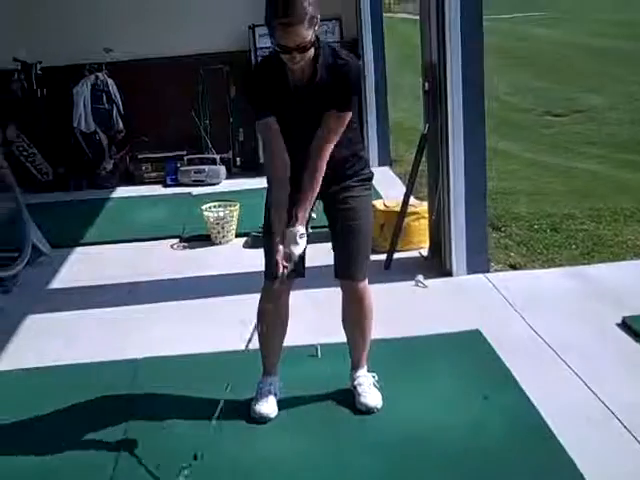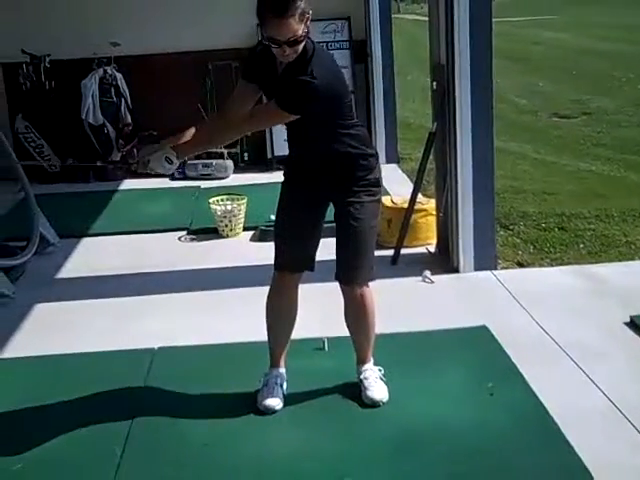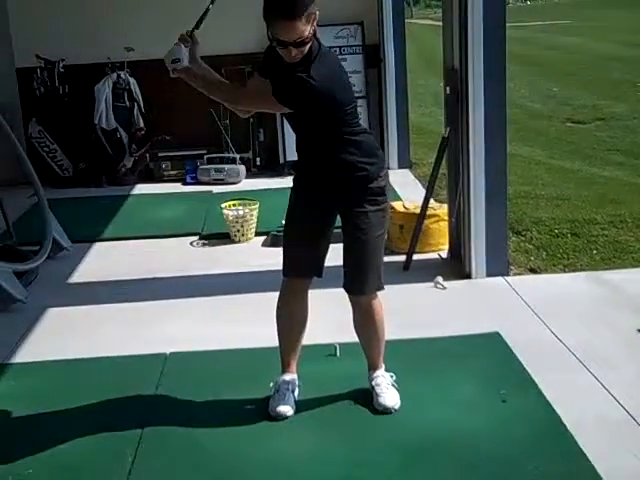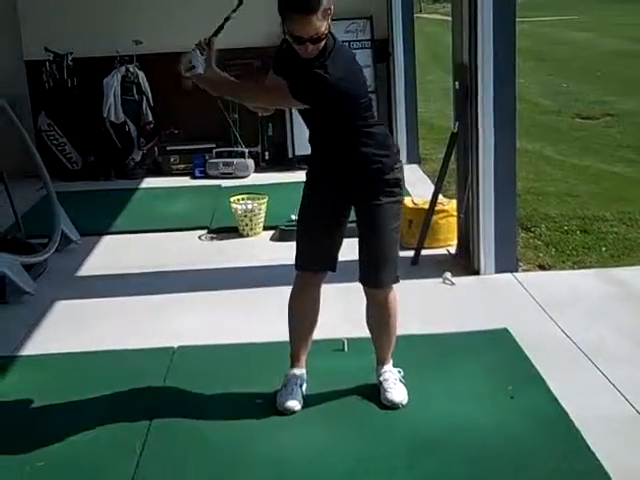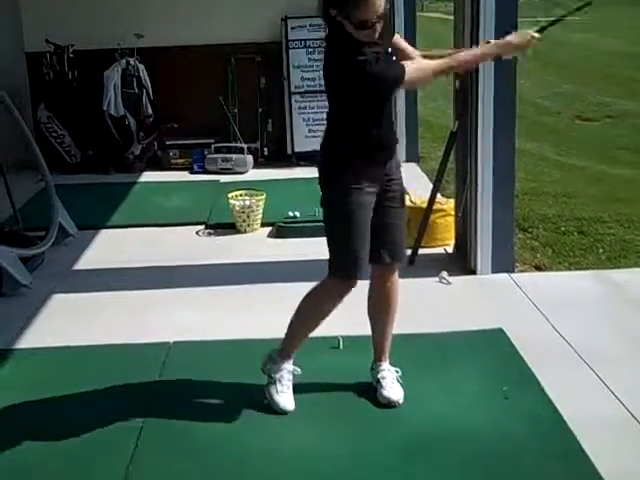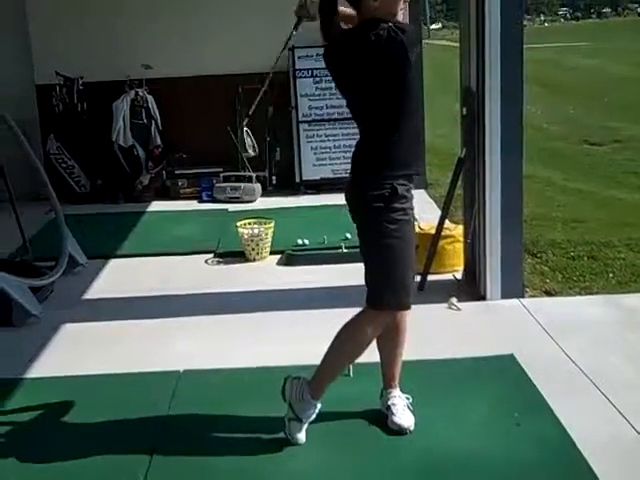
dt=0.7s
person 1, frame 1
left shoulder: (344, 70)
right shoulder: (262, 80)
left elbow: (322, 151)
right elbow: (277, 158)
left wrist: (300, 218)
right wrist: (277, 231)
left hip: (346, 175)
right hip: (288, 179)
left knee: (355, 281)
right knee: (277, 281)
left ankle: (361, 372)
right ankle: (269, 378)
person 1, frame 2
left shoulder: (315, 80)
right shoulder: (263, 57)
left elbow: (242, 127)
right elbow: (228, 116)
left wrist: (179, 152)
right wrist: (173, 142)
left hip: (354, 174)
right hip: (304, 169)
left knee: (355, 283)
right knee: (285, 274)
left ankle: (366, 367)
right ankle: (276, 370)
person 1, frame 3
left shoulder: (315, 81)
right shoulder: (280, 55)
left elbow: (239, 100)
right elbow: (244, 106)
left wrist: (186, 70)
right wrist: (196, 65)
left hip: (361, 182)
right hip: (314, 177)
left knee: (363, 291)
right knee: (295, 280)
left ankle: (378, 373)
right ankle: (288, 376)
person 1, frame 4
left shoulder: (330, 75)
right shoulder: (293, 50)
left elbow: (257, 96)
right elbow: (264, 104)
left wrist: (205, 77)
right wrist: (211, 70)
left hip: (375, 174)
right hip: (326, 171)
left knee: (378, 285)
right knee: (308, 276)
left ankle: (386, 368)
right ankle: (297, 370)
person 1, frame 5
right shoulder: (354, 64)
left elbow: (413, 60)
right elbow: (433, 70)
right wrist: (495, 50)
left hip: (383, 163)
right hip: (345, 174)
left knee: (388, 268)
right knee: (344, 277)
left ankle: (381, 364)
right ankle: (281, 361)
person 1, frame 6
left shoulder: (339, 49)
right shoulder: (397, 40)
left hip: (378, 185)
right hip: (384, 190)
left knee: (396, 300)
right knee: (385, 306)
left ankle: (391, 392)
right ankle: (308, 393)
